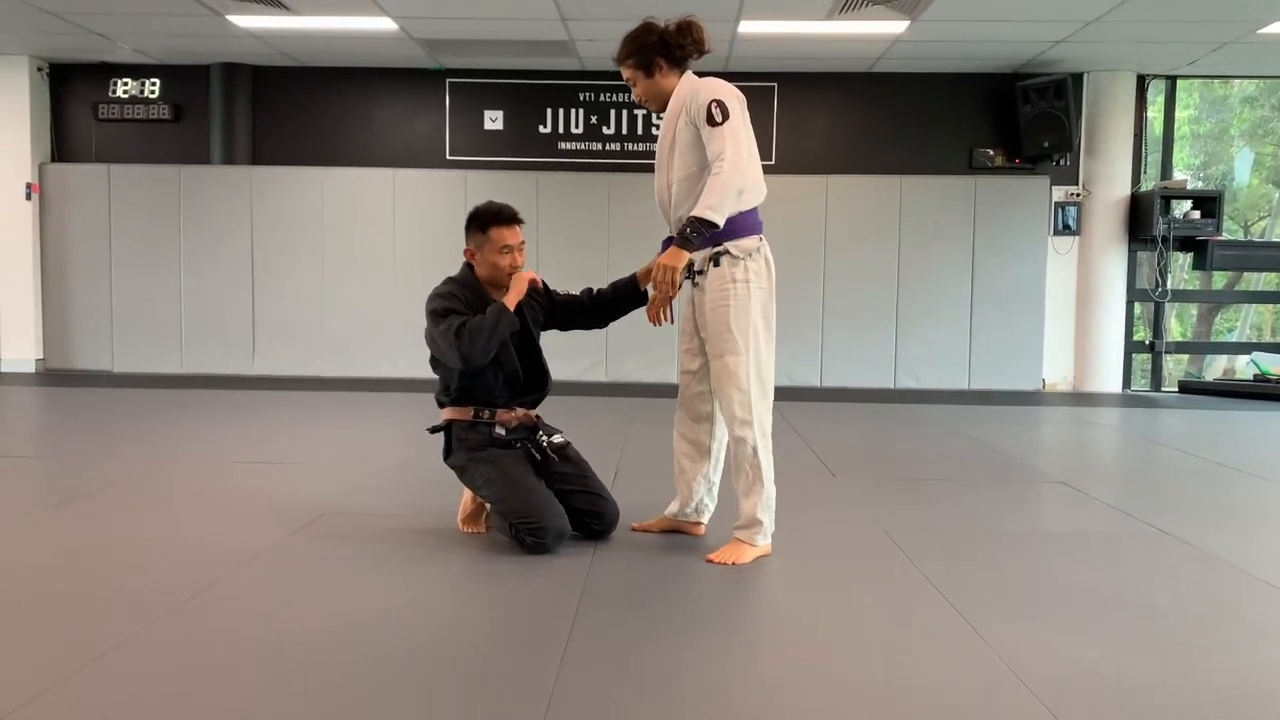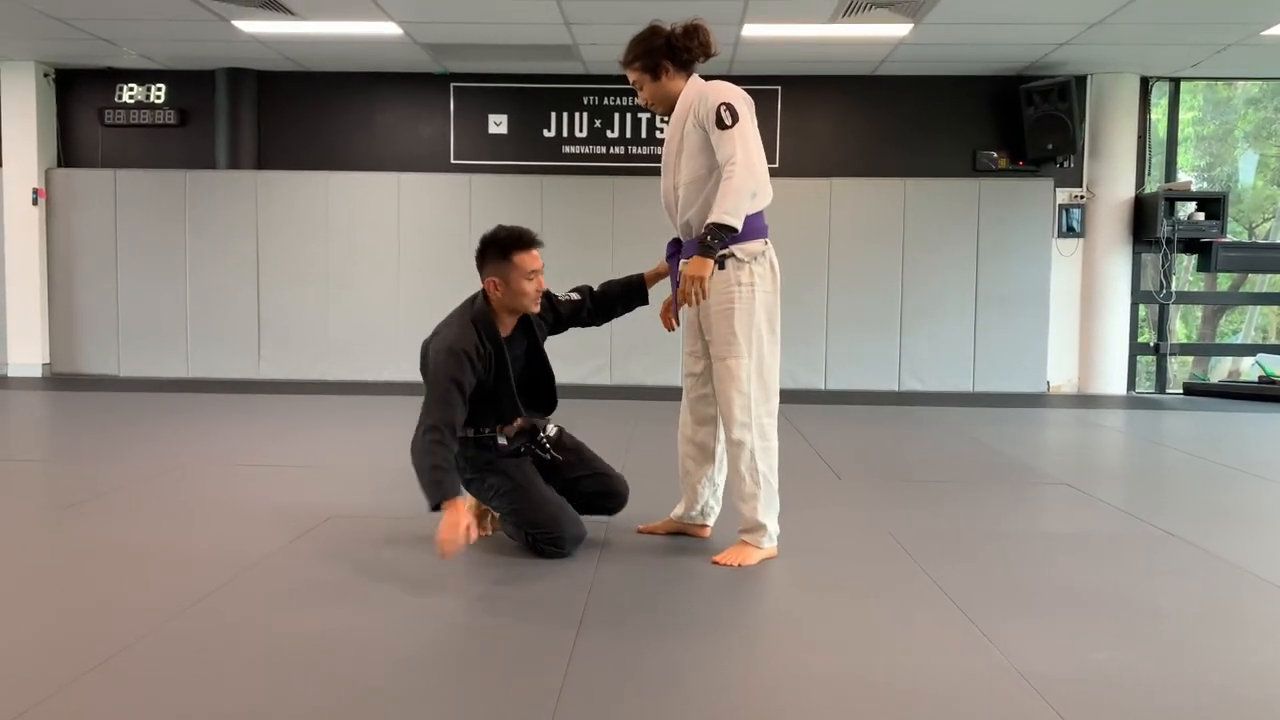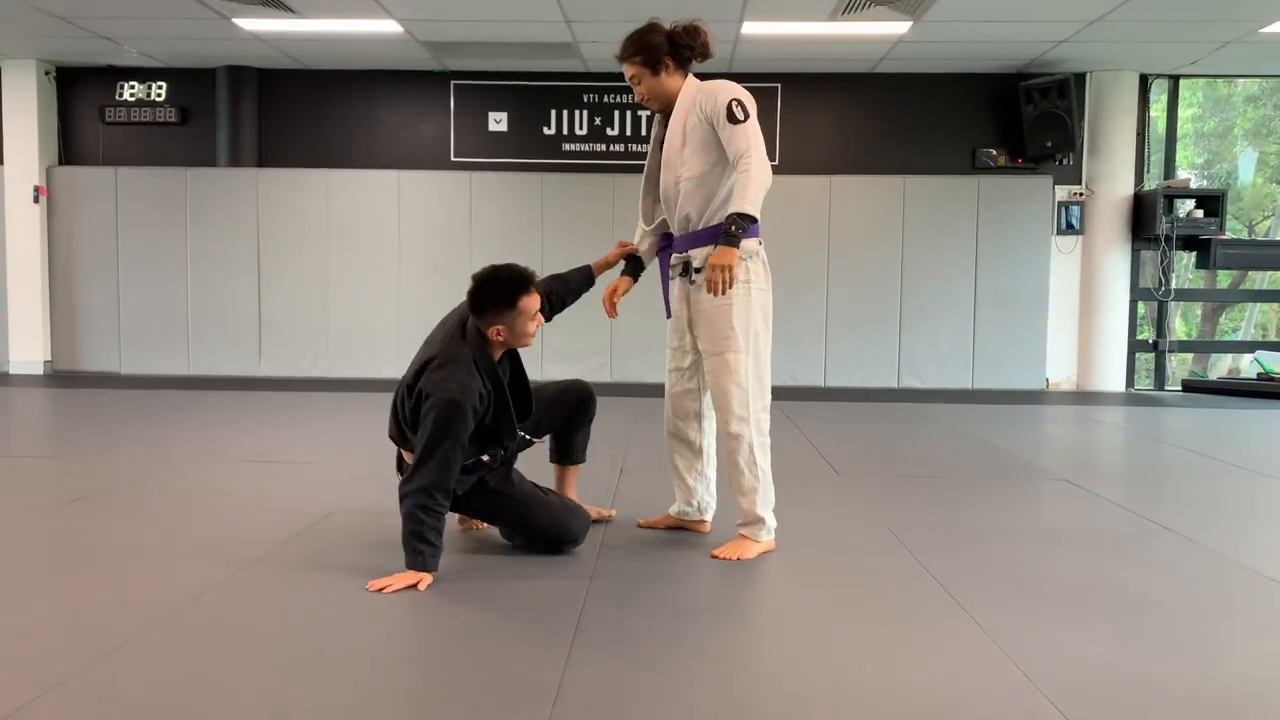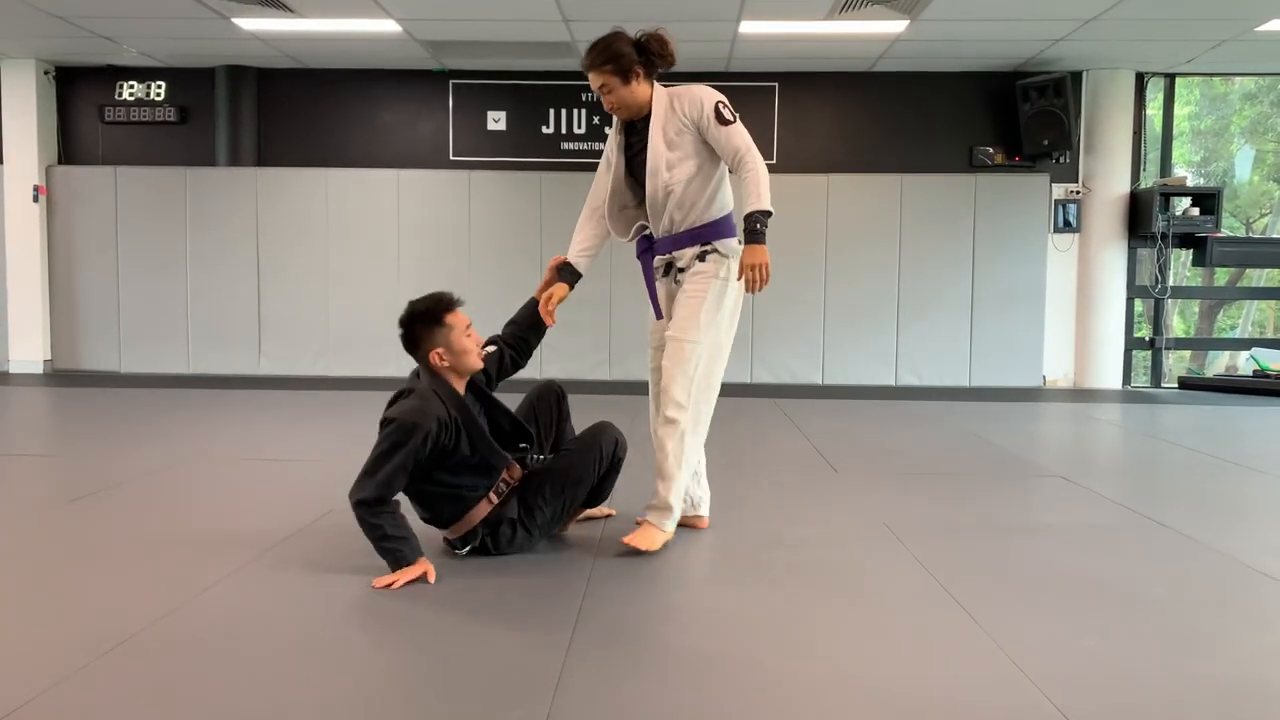
dt=0.4s
person 1, frame 1
left shoulder: (710, 95)
right shoulder: (679, 114)
left elbow: (732, 173)
left wrist: (681, 243)
right wrist: (669, 278)
left hip: (734, 260)
right hip: (704, 265)
left knee: (740, 398)
right knee: (695, 396)
left ankle: (756, 531)
right ankle: (690, 509)
person 1, frame 2
left shoulder: (718, 97)
right shoulder: (685, 117)
left elbow: (743, 175)
left wrist: (704, 250)
right wrist: (679, 285)
left hip: (738, 262)
right hip: (709, 267)
left knee: (742, 401)
right knee: (700, 399)
left ankle: (760, 533)
right ankle: (696, 512)
person 1, frame 3
left shoulder: (720, 97)
right shoulder: (668, 123)
left elbow: (755, 167)
right elbow: (660, 209)
left wrist: (730, 239)
right wrist: (630, 269)
left hip: (728, 262)
right hip: (685, 266)
left knee: (735, 396)
right knee: (683, 395)
left ankle: (758, 526)
right ankle: (694, 507)
person 1, frame 4
left shoulder: (696, 102)
right shoulder: (620, 136)
left elbow: (750, 164)
right elbow: (598, 211)
left wrist: (755, 235)
right wrist: (566, 278)
left hip: (711, 259)
right hip: (665, 267)
left knee: (681, 390)
right knee: (664, 391)
left ankle: (665, 512)
right ankle: (690, 505)
person 2, frame 1
left shoulder: (529, 292)
right shoulder: (447, 299)
left elbow: (592, 309)
right elbow: (467, 351)
left wrist: (649, 273)
right wrist: (510, 301)
left hip: (530, 431)
right hip: (479, 439)
left knee: (602, 520)
right knee: (547, 532)
left ankle: (505, 493)
right ankle: (486, 501)
person 2, frame 2
left shoulder: (533, 306)
right shoulder: (456, 345)
left elbow: (592, 304)
right elbow: (434, 434)
left wrist: (659, 274)
right wrist: (452, 506)
left hip: (528, 431)
right hip: (481, 451)
left knee: (613, 494)
right knee: (562, 537)
left ankle: (501, 498)
right ankle: (494, 502)
person 2, frame 3
left shoulder: (479, 317)
right shoulder: (456, 390)
left elbow: (547, 294)
right elbow: (428, 483)
left wrist: (604, 264)
right wrist: (420, 565)
right hip: (462, 470)
left knee: (579, 397)
right knee: (569, 530)
left ankle: (566, 499)
person 2, frame 4
left shoulder: (456, 375)
right shoulder: (418, 418)
left elbow: (510, 350)
right elbow: (369, 497)
left wrist: (546, 288)
right wrist: (409, 560)
left hip: (501, 480)
right hip: (499, 527)
left knee: (550, 395)
right knee: (606, 438)
left ankle: (569, 501)
right ankle: (570, 512)
